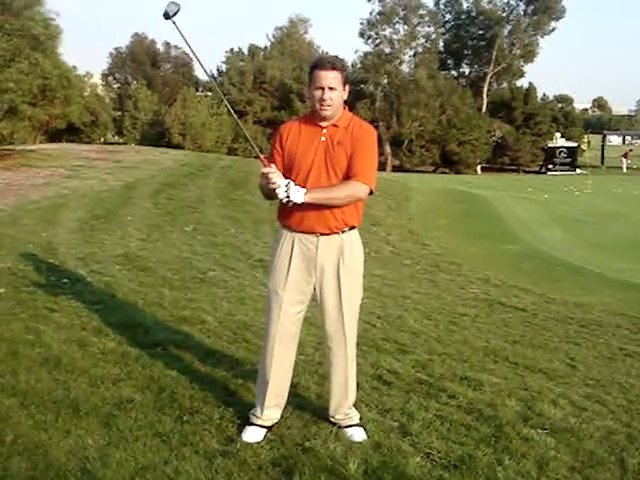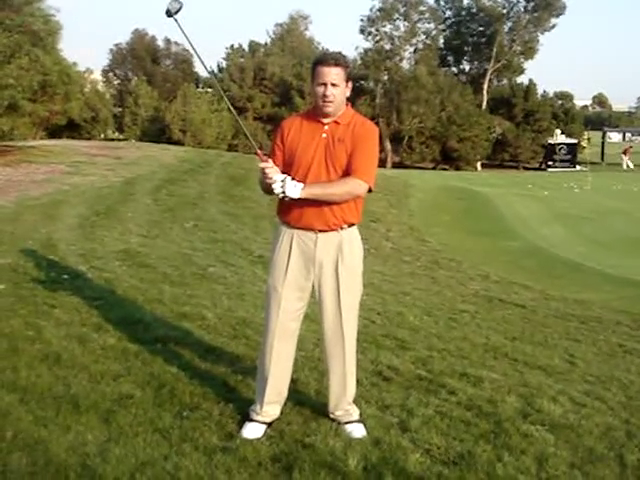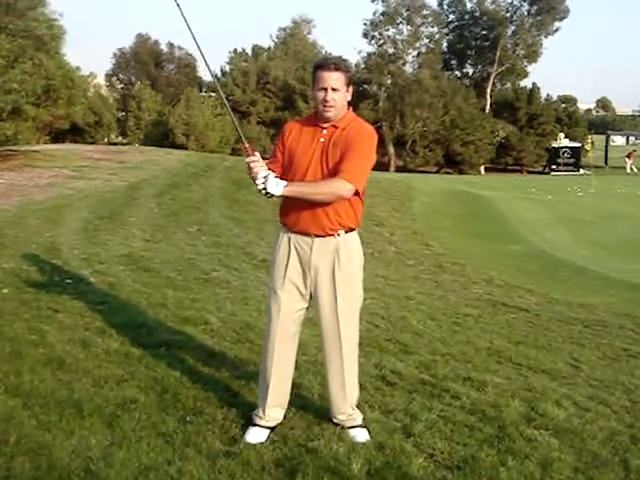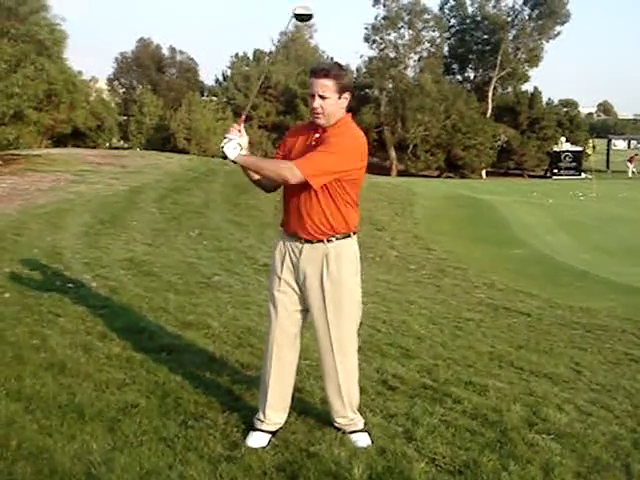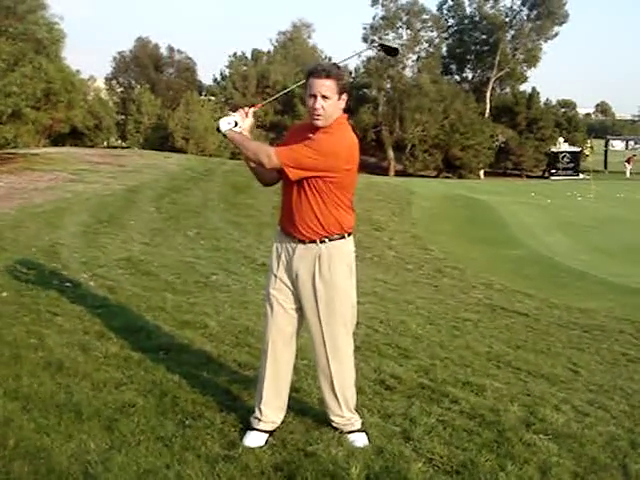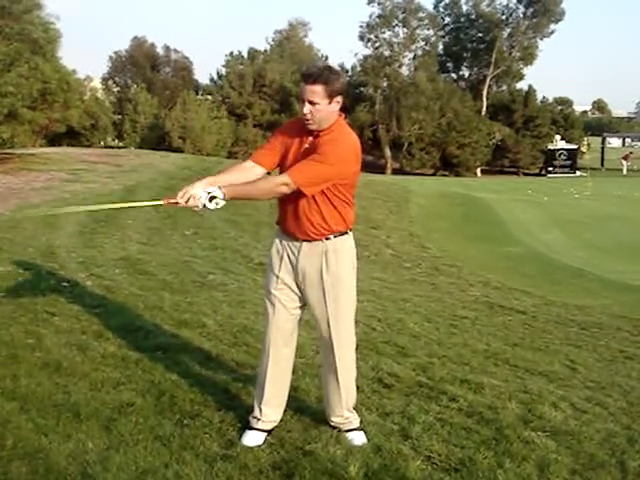
dt=0.4s
person 1, frame 1
left shoulder: (362, 132)
right shoulder: (288, 131)
left elbow: (359, 189)
right elbow: (268, 190)
left wrist: (300, 194)
right wrist: (272, 184)
left hip: (340, 245)
right hip: (293, 242)
left knee: (342, 330)
right knee: (280, 326)
left ankle: (343, 411)
right ankle: (265, 412)
person 1, frame 2
left shoulder: (364, 130)
right shoulder: (290, 126)
left elbow: (358, 186)
right elbow: (269, 185)
left wrist: (298, 189)
right wrist: (271, 179)
left hip: (340, 242)
right hip: (292, 238)
left knee: (341, 327)
right knee: (279, 322)
left ankle: (343, 407)
right ankle: (265, 408)
person 1, frame 3
left shoulder: (362, 133)
right shoulder: (291, 130)
left elbow: (343, 188)
right elbow: (274, 181)
left wrist: (283, 187)
right wrist: (262, 175)
left hip: (338, 247)
right hip: (292, 243)
left knee: (341, 331)
right knee: (281, 327)
left ankle: (346, 413)
right ankle: (268, 413)
person 1, frame 4
left shoulder: (350, 140)
right shoulder: (295, 134)
left elbow: (291, 173)
right elbow: (270, 182)
left wrist: (241, 156)
right wrist: (244, 152)
left hip: (333, 253)
right hip: (289, 247)
left knee: (339, 337)
right knee: (281, 332)
left ankle: (348, 418)
right ankle: (268, 418)
person 1, frame 5
left shoulder: (339, 143)
right shoulder: (299, 131)
left elbow: (271, 158)
right elbow: (269, 176)
left wrist: (232, 133)
right wrist: (244, 135)
left hip: (328, 254)
right hip: (287, 246)
left knee: (334, 337)
right knee: (278, 332)
left ankle: (345, 418)
right ankle: (266, 417)
person 1, frame 6
left shoulder: (343, 145)
right shoulder: (290, 130)
left elbow: (282, 185)
right elbow: (255, 167)
left wrist: (221, 193)
right wrist: (203, 183)
left hip: (330, 251)
right hip: (286, 245)
left knee: (337, 334)
right knee: (278, 330)
left ankle: (344, 416)
right ankle: (264, 417)
